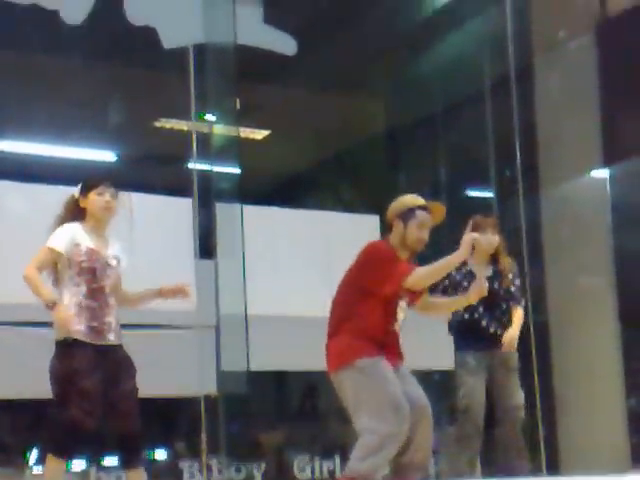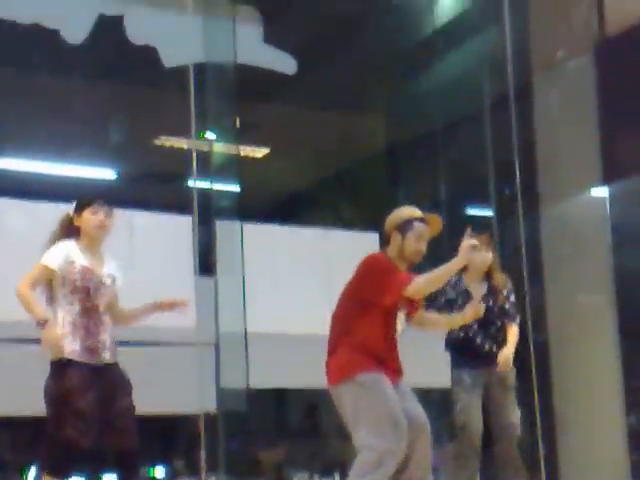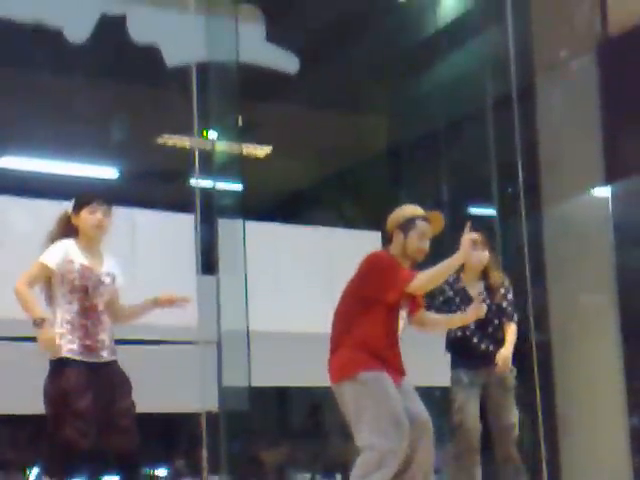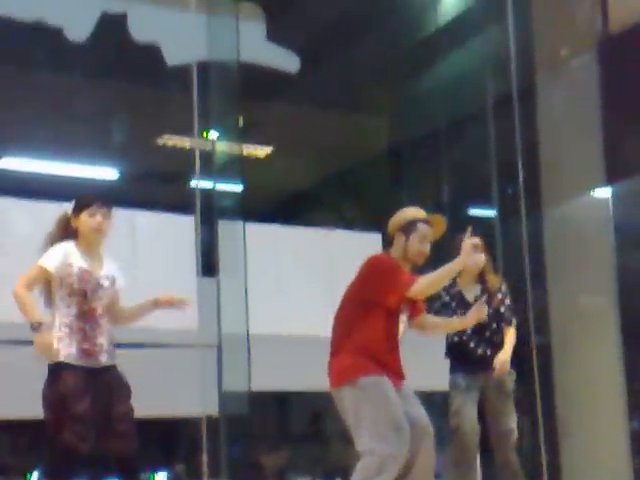
dt=0.1s
person 1, frame 1
left shoulder: (114, 247)
right shoulder: (70, 233)
right elbow: (31, 271)
left wrist: (159, 292)
right wrist: (54, 305)
left hip: (110, 343)
right hip: (77, 341)
left knee: (128, 421)
right knee: (77, 418)
person 1, frame 2
left shoulder: (110, 266)
right shoulder: (64, 252)
right elbow: (24, 288)
left wrist: (155, 307)
right wrist: (45, 324)
left hip: (106, 362)
right hip: (71, 360)
left knee: (125, 438)
right knee: (72, 439)
person 1, frame 3
left shoulder: (110, 265)
right shoulder: (63, 250)
right elbow: (22, 286)
left wrist: (155, 303)
right wrist: (41, 323)
left hip: (106, 361)
right hip: (70, 359)
left knee: (125, 438)
right knee: (71, 438)
person 1, frame 4
left shoulder: (110, 267)
right shoulder: (62, 254)
right elbow: (20, 287)
left wrist: (155, 304)
right wrist: (39, 327)
left hip: (104, 365)
right hip: (68, 363)
left knee: (124, 441)
right knee: (73, 444)
person 2, frame 1
left shoulder: (403, 263)
right shoulder: (377, 253)
left elbow: (425, 304)
right elbow: (417, 281)
left wrist: (468, 298)
right wrist: (459, 255)
left hip: (384, 354)
right hip: (355, 353)
left knee: (419, 411)
right knee: (390, 418)
person 2, frame 2
left shoulder: (401, 276)
right shoulder: (376, 265)
left elbow: (419, 319)
right elbow: (417, 289)
left wrist: (463, 317)
right wrist: (458, 262)
left hip: (385, 369)
right hip: (356, 368)
left knee: (417, 428)
right knee: (386, 437)
person 2, frame 3
left shoulder: (402, 275)
right shoulder: (378, 263)
left elbow: (420, 319)
right elbow: (420, 285)
left wrist: (464, 318)
right wrist: (460, 257)
left hip: (387, 368)
right hip: (358, 367)
left knee: (420, 427)
right knee: (388, 437)
person 2, frame 4
left shoulder: (402, 277)
right shoulder: (380, 266)
left elbow: (421, 323)
right elbow: (420, 289)
left wrist: (466, 321)
right wrist: (461, 260)
left hip: (387, 372)
right hip: (357, 371)
left knee: (420, 432)
right knee: (389, 442)
person 3, frame 1
left shoulder: (506, 268)
right shoulder: (455, 268)
left elbow: (517, 304)
left wrist: (515, 329)
left hip: (502, 348)
right hip: (469, 350)
left knee: (513, 410)
right knee: (471, 410)
person 3, frame 2
left shoulder: (502, 285)
right shoulder: (451, 286)
left elbow: (512, 321)
right elbow: (432, 320)
left wrist: (510, 347)
left hip: (498, 365)
right hip: (465, 368)
left knee: (508, 428)
right knee: (470, 428)
person 3, frame 3
left shoulder: (499, 284)
right shoulder: (448, 286)
left elbow: (510, 320)
left wrist: (508, 348)
left hip: (498, 365)
right hip: (464, 368)
left knee: (507, 428)
right knee: (467, 427)
person 3, frame 4
left shoulder: (497, 287)
right shoulder: (445, 291)
left elbow: (509, 325)
left wrist: (506, 352)
left hip: (496, 369)
right hip: (462, 372)
left knee: (505, 432)
right knee: (465, 430)
